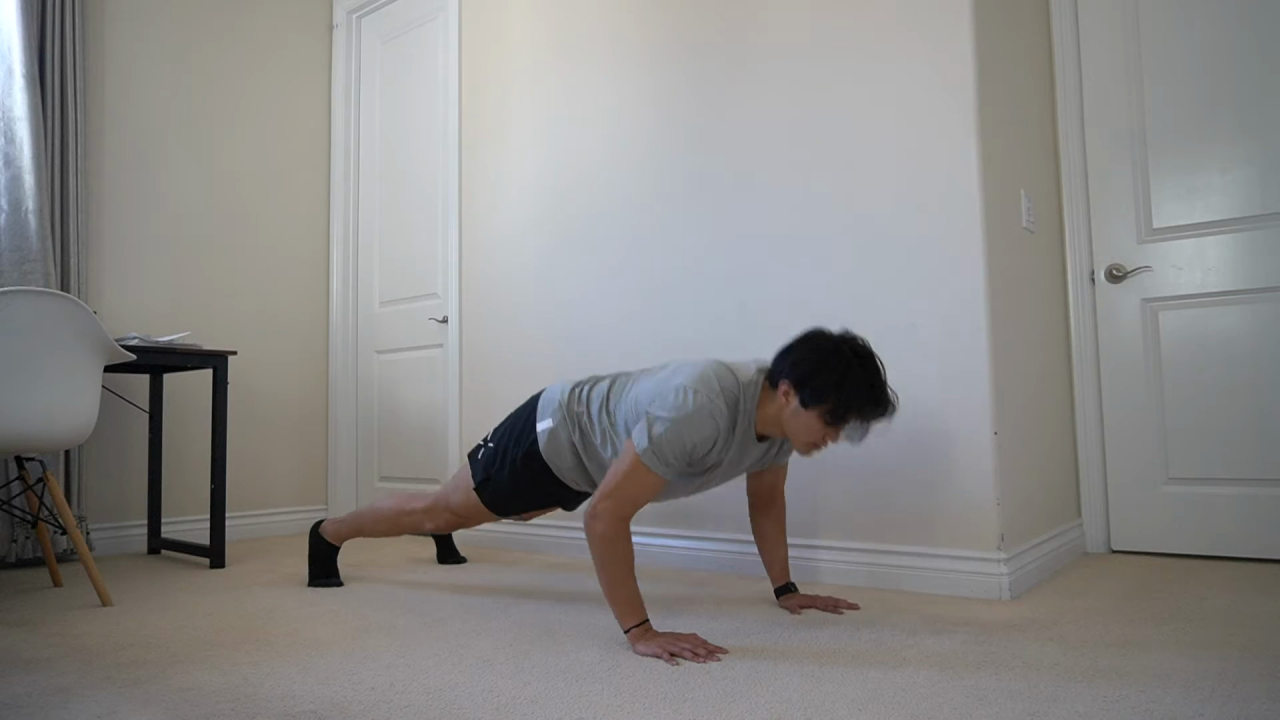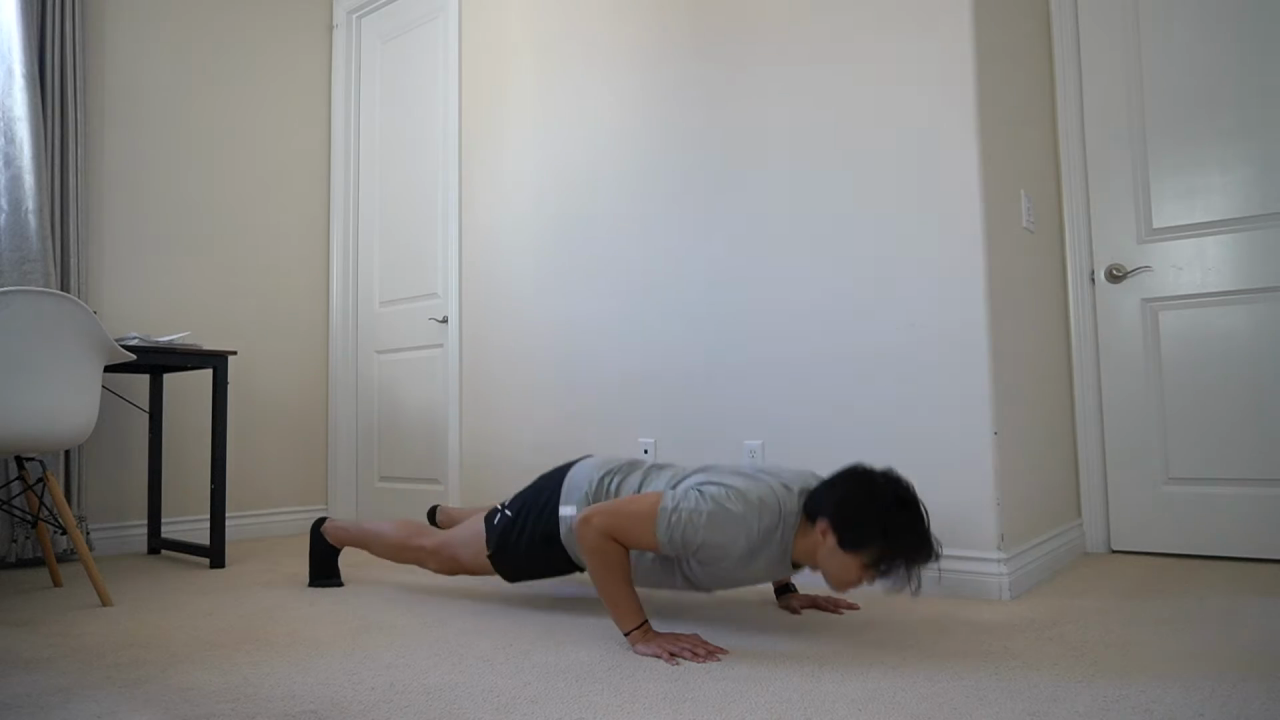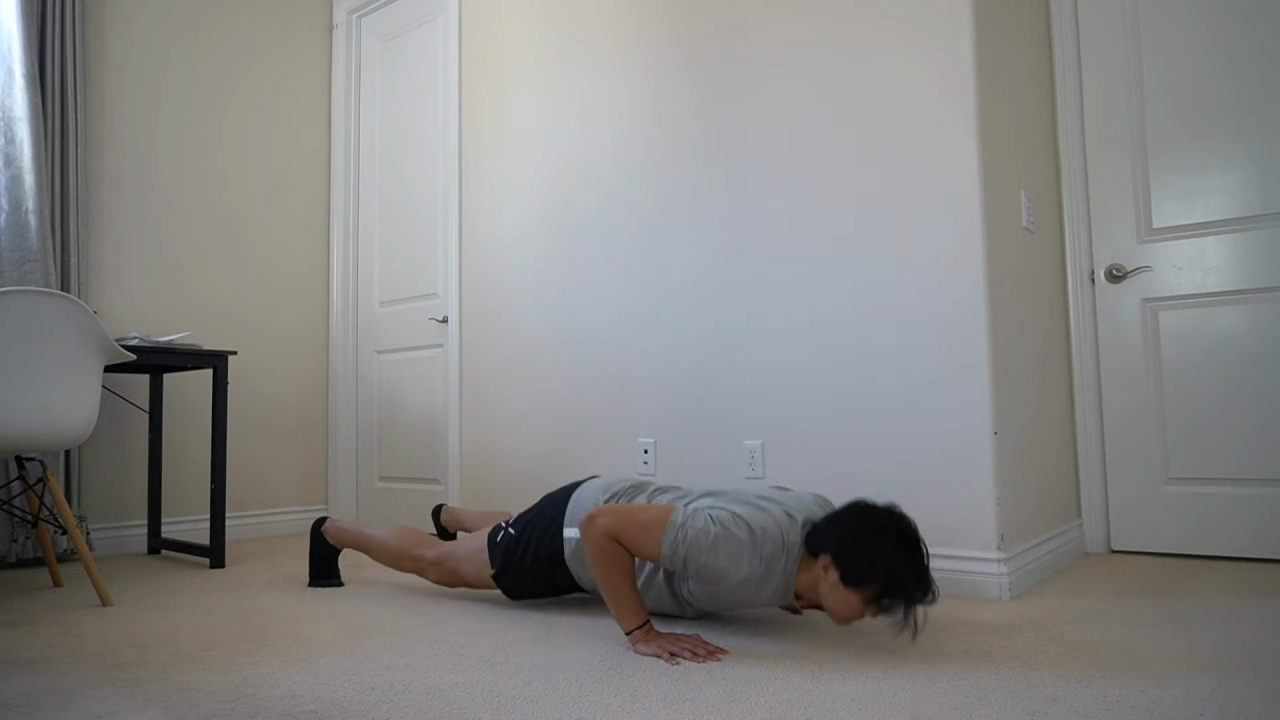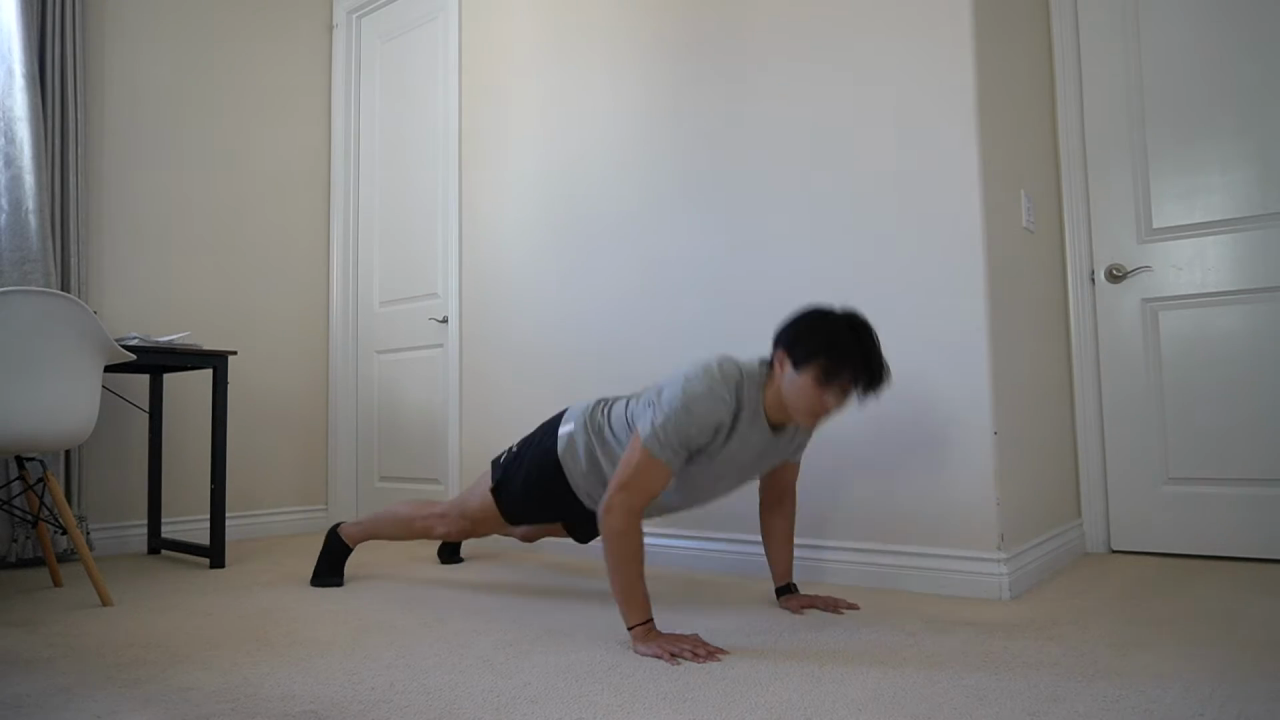
dt=0.3s
person 1, frame 1
left shoulder: (780, 413)
right shoulder: (700, 409)
left elbow: (766, 497)
right elbow: (606, 517)
left wrist: (787, 591)
right wrist: (638, 630)
left hip: (589, 454)
right hip: (553, 432)
left knee: (519, 513)
right knee: (441, 510)
left ankle: (444, 537)
right ankle: (329, 534)
person 1, frame 2
left shoulder: (814, 496)
right shoulder: (737, 529)
right elbow: (596, 525)
left wrist: (787, 589)
right wrist: (638, 630)
left hip: (611, 489)
right hip: (576, 506)
right knee: (441, 554)
left ankle: (448, 513)
right ankle: (332, 531)
person 1, frame 3
left shoulder: (819, 516)
right shoulder: (742, 555)
right elbow: (603, 525)
left wrist: (789, 594)
right wrist: (640, 631)
left hip: (614, 504)
right hip: (579, 529)
left knee: (504, 535)
right knee: (441, 564)
left ankle: (450, 516)
right ankle: (332, 531)
person 1, frame 4
left shoulder: (799, 417)
right shoulder: (707, 393)
left elbow: (778, 491)
right elbow: (618, 508)
left wrist: (786, 587)
right wrist: (641, 627)
left hip: (615, 477)
right hip: (573, 450)
left knee: (528, 529)
right knee: (458, 518)
left ankle: (471, 534)
right ankle: (346, 534)
